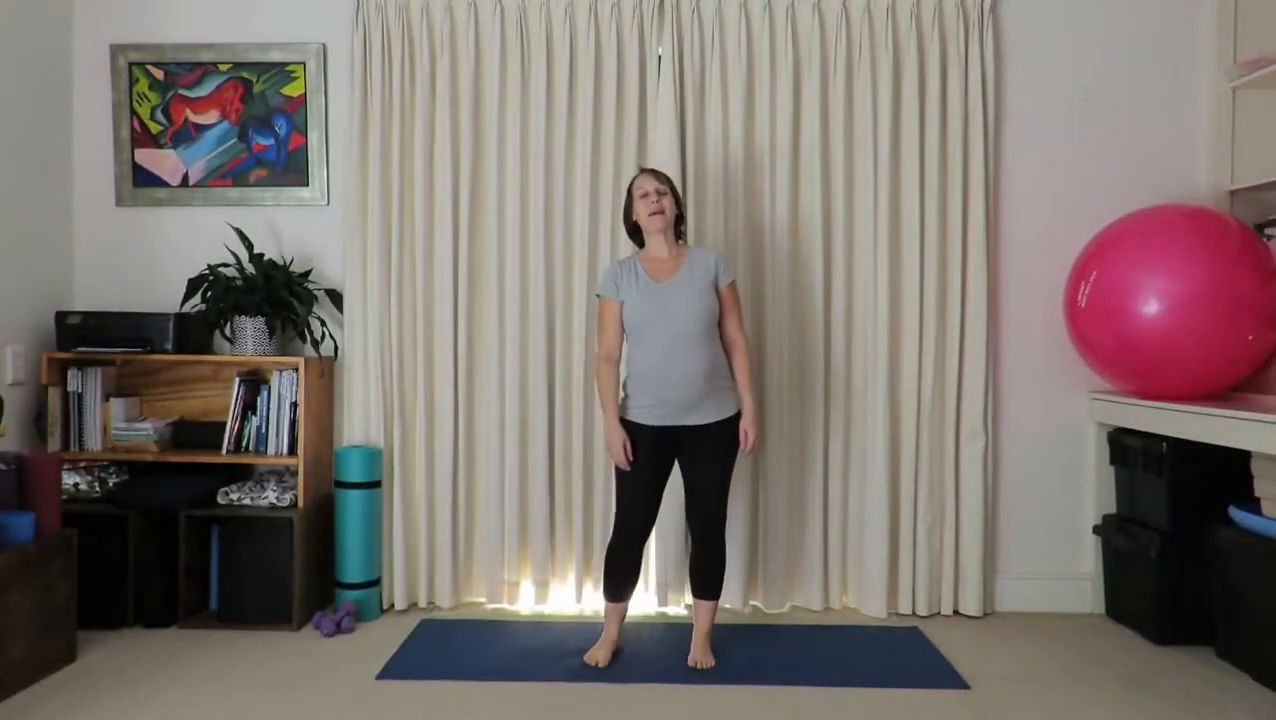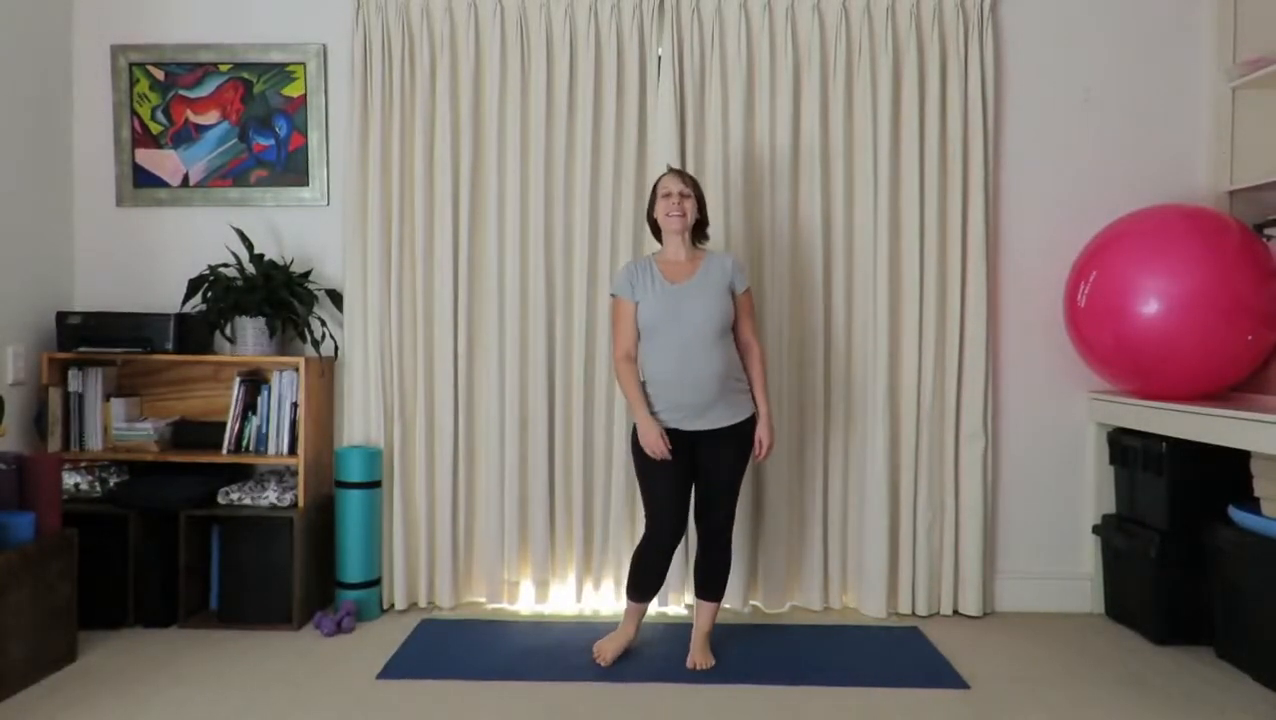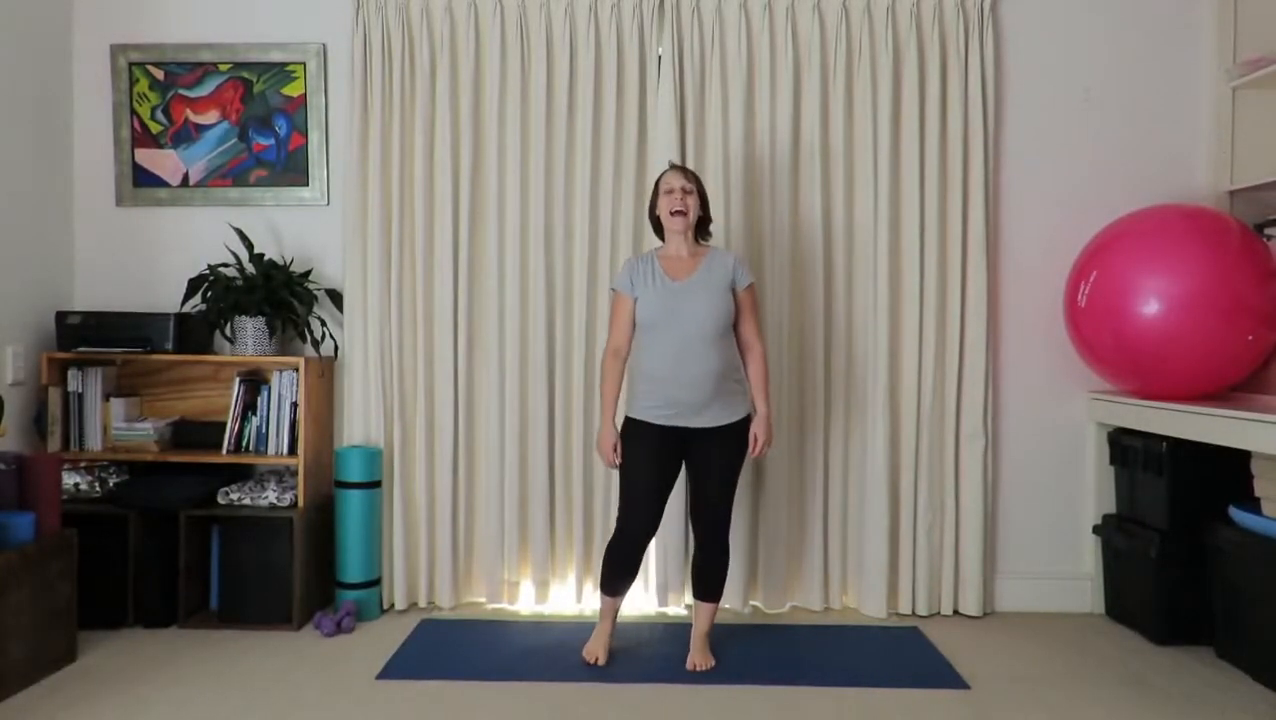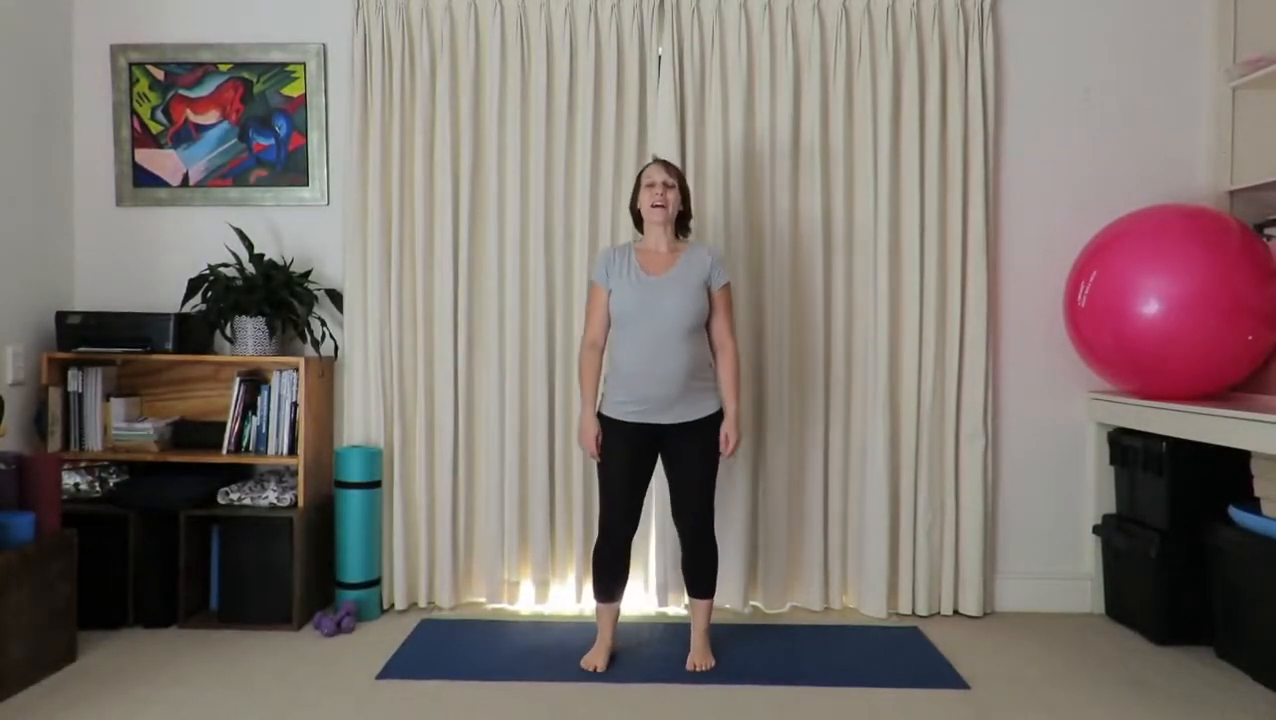
dt=0.3s
person 1, frame 1
left shoulder: (711, 265)
right shoulder: (619, 274)
left elbow: (735, 341)
right elbow: (606, 355)
left wrist: (749, 408)
right wrist: (612, 422)
left hip: (712, 421)
right hip: (645, 424)
left knee: (707, 527)
right knee: (630, 527)
left ankle: (701, 636)
right ankle: (610, 632)
person 1, frame 2
left shoulder: (727, 269)
right shoulder: (634, 274)
left elbow: (749, 346)
right elbow: (624, 356)
left wrist: (763, 413)
right wrist: (643, 419)
left hip: (727, 425)
right hip: (663, 427)
left knee: (715, 530)
right knee: (663, 530)
left ankle: (700, 637)
right ankle: (628, 626)
person 1, frame 3
left shoulder: (729, 267)
right shoulder: (635, 271)
left elbow: (751, 344)
right elbow: (617, 351)
left wrist: (761, 410)
right wrist: (607, 421)
left hip: (721, 424)
right hip: (651, 423)
left knee: (712, 530)
right knee: (634, 526)
left ankle: (700, 637)
right ankle: (603, 627)
person 1, frame 4
left shoulder: (706, 263)
right shoulder: (611, 262)
left elbow: (723, 343)
right elbow: (592, 342)
left wrist: (732, 413)
right wrist: (587, 413)
left hip: (693, 419)
right hip: (623, 418)
left knee: (695, 525)
right knee: (615, 526)
left ankle: (700, 636)
right ankle: (604, 637)
